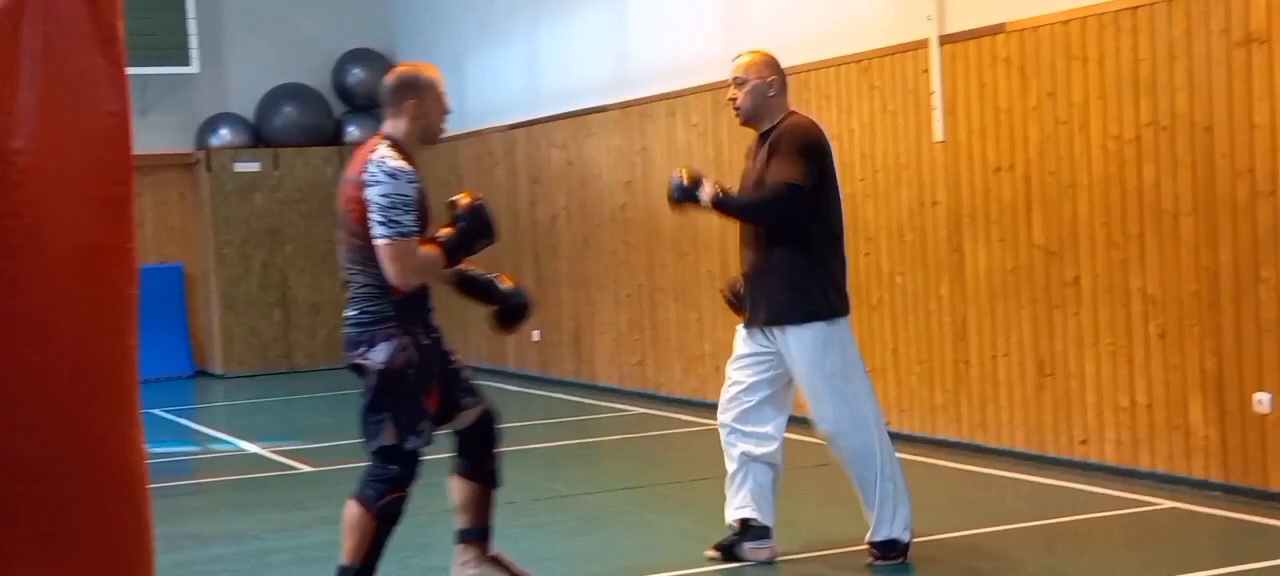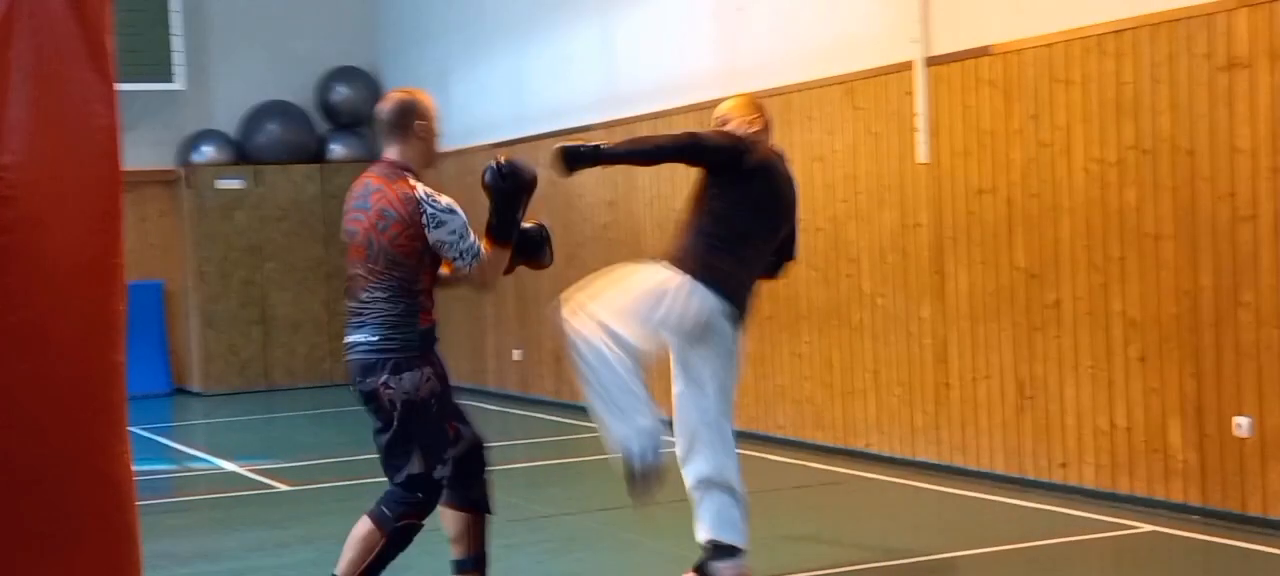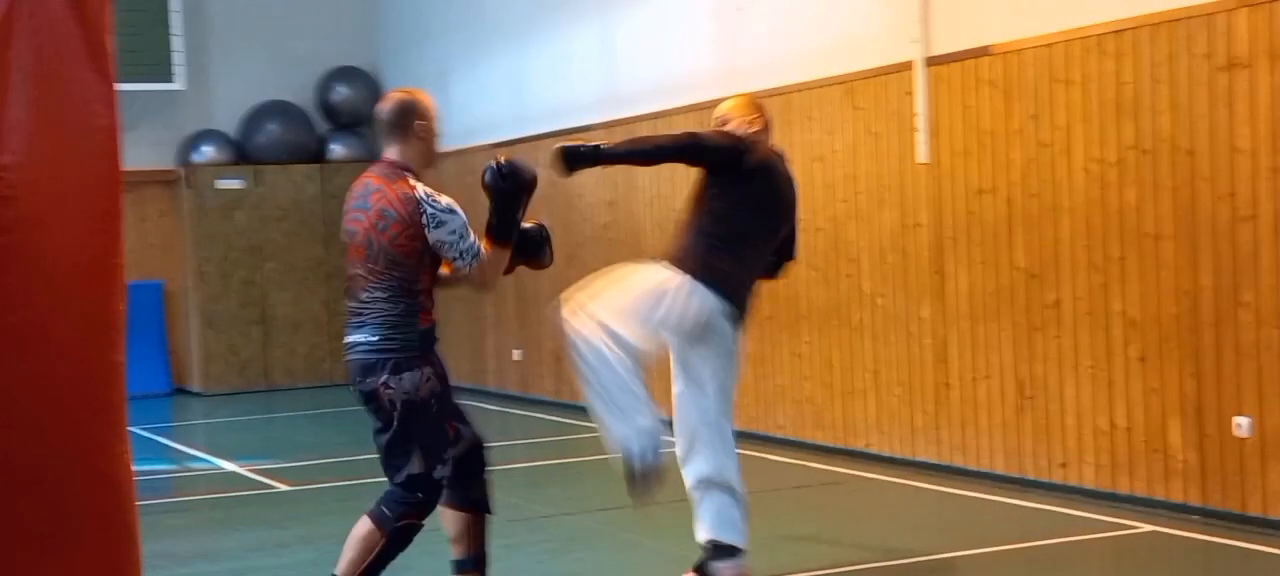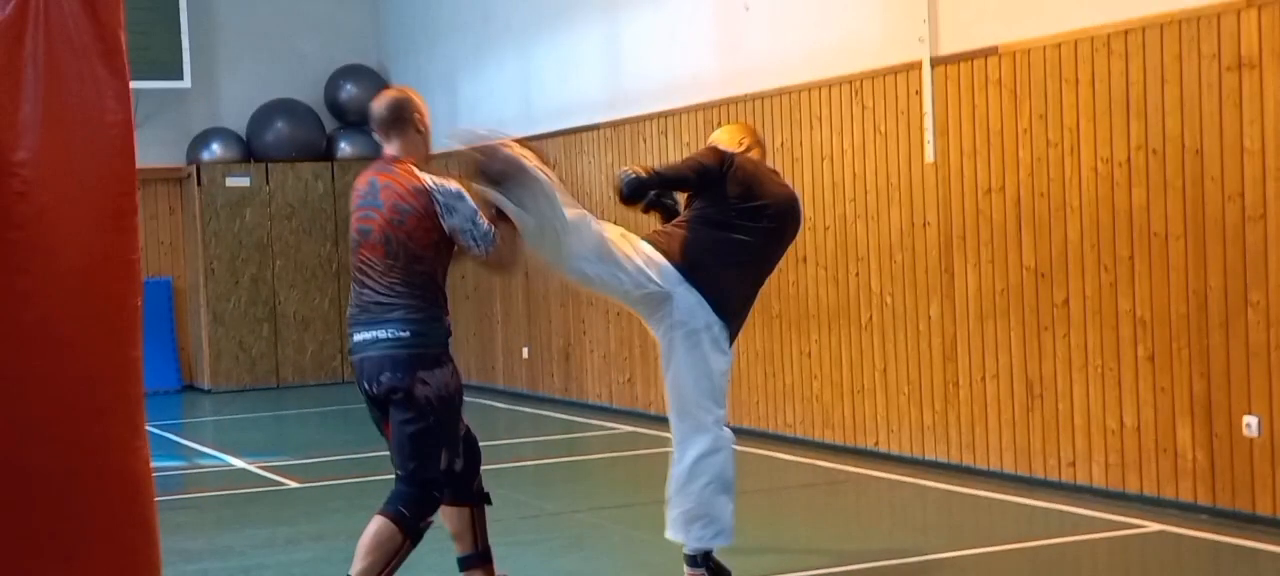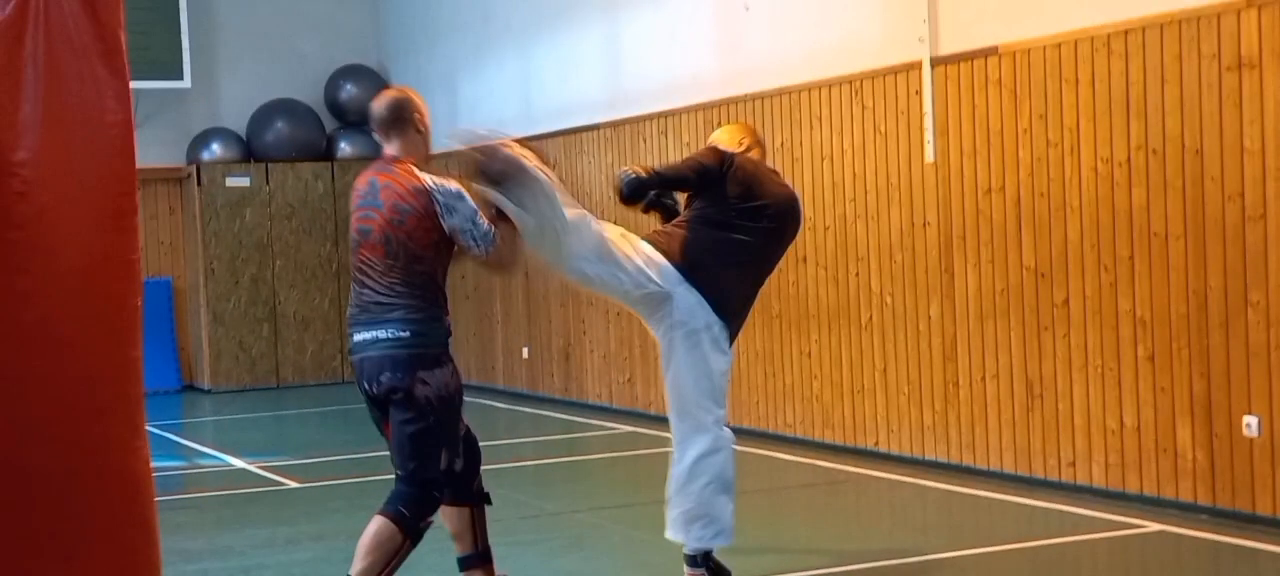
dt=1s
person 1, frame 1
left shoulder: (382, 161)
right shoulder: (390, 170)
right elbow: (403, 270)
left wrist: (473, 280)
right wrist: (460, 240)
left hip: (409, 330)
right hip: (387, 336)
left knee: (476, 424)
right knee: (394, 465)
person 1, frame 2
left shoulder: (363, 190)
right shoulder: (428, 205)
right elbow: (483, 275)
left wrist: (505, 251)
right wrist: (507, 212)
left hip: (370, 351)
right hip: (400, 360)
left knee: (462, 456)
right knee: (414, 490)
person 1, frame 3
left shoulder: (363, 189)
right shoulder: (429, 204)
right elbow: (483, 275)
left wrist: (504, 250)
right wrist: (507, 211)
left hip: (368, 351)
right hip: (401, 358)
left knee: (461, 457)
right knee: (414, 491)
person 1, frame 4
left shoulder: (364, 186)
right shoulder: (438, 192)
right elbow: (501, 255)
left wrist: (474, 222)
left hip: (369, 350)
right hip: (414, 352)
left knee: (457, 457)
right knee: (419, 489)
person 1, frame 5
left shoulder: (364, 186)
right shoulder: (437, 192)
right elbow: (501, 255)
left wrist: (477, 207)
left hip: (368, 350)
right hip: (414, 351)
left knee: (457, 456)
right knee: (419, 488)
person 2, frame 1
left shoulder: (798, 136)
right shoulder: (764, 144)
left elbow: (781, 206)
left wrist: (713, 196)
right wrist: (748, 278)
left hip: (807, 310)
right hip: (765, 312)
left knee: (847, 422)
right knee: (743, 417)
left ankle: (892, 532)
right ankle: (752, 528)
person 2, frame 2
left shoulder: (739, 153)
right shoulder: (781, 184)
left elbow: (670, 148)
right elbow: (776, 260)
left wrist: (591, 153)
left hip: (690, 287)
right hip: (725, 309)
left knee: (588, 315)
right knee: (706, 428)
left ankle: (640, 445)
person 2, frame 3
left shoulder: (738, 151)
right shoulder: (783, 184)
left elbow: (669, 147)
right elbow: (773, 262)
left wrist: (592, 153)
left hip: (687, 286)
right hip: (726, 308)
left knee: (588, 315)
right knee: (707, 424)
left ankle: (640, 445)
person 2, frame 4
left shoulder: (724, 165)
right shoulder: (787, 206)
left elbow: (645, 183)
left wrist: (638, 180)
left hip: (659, 268)
right hip: (709, 316)
right knee: (703, 429)
person 2, frame 5
left shoulder: (726, 166)
right shoulder: (787, 206)
left elbow: (676, 175)
left wrist: (644, 180)
right wrist: (675, 213)
left hip: (659, 268)
right hip: (709, 316)
left knee: (572, 232)
right knee: (703, 429)
